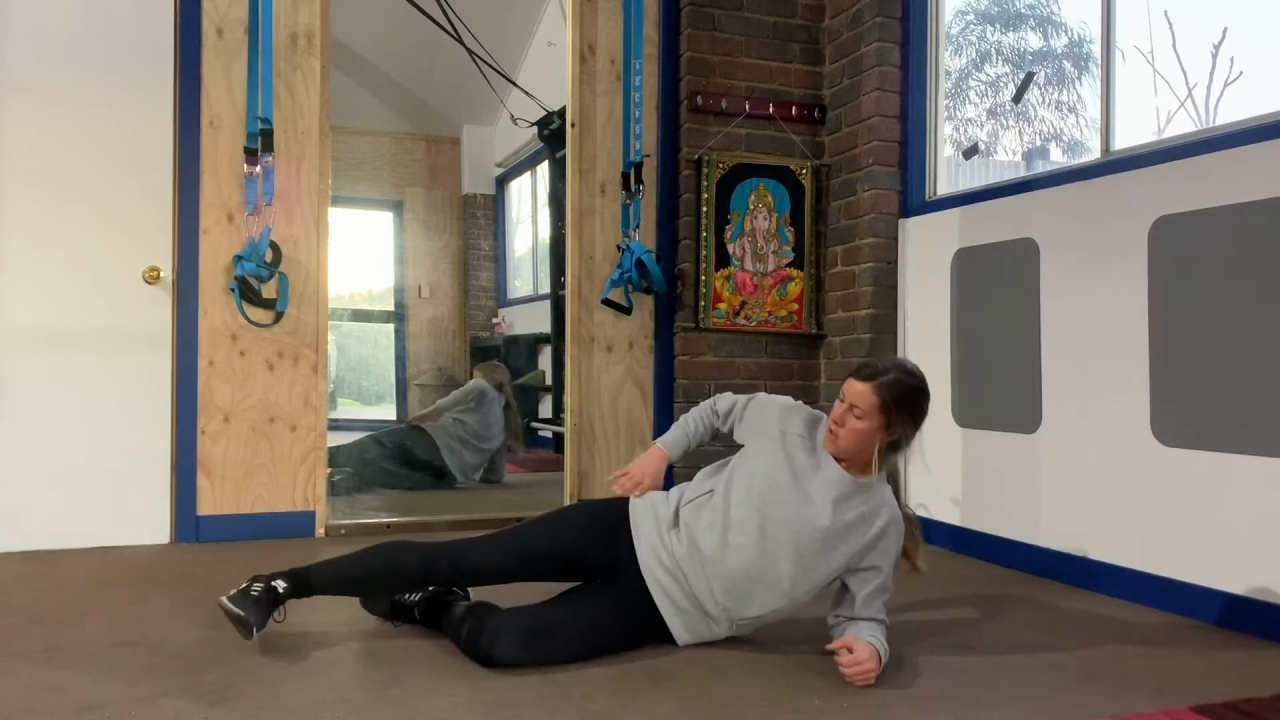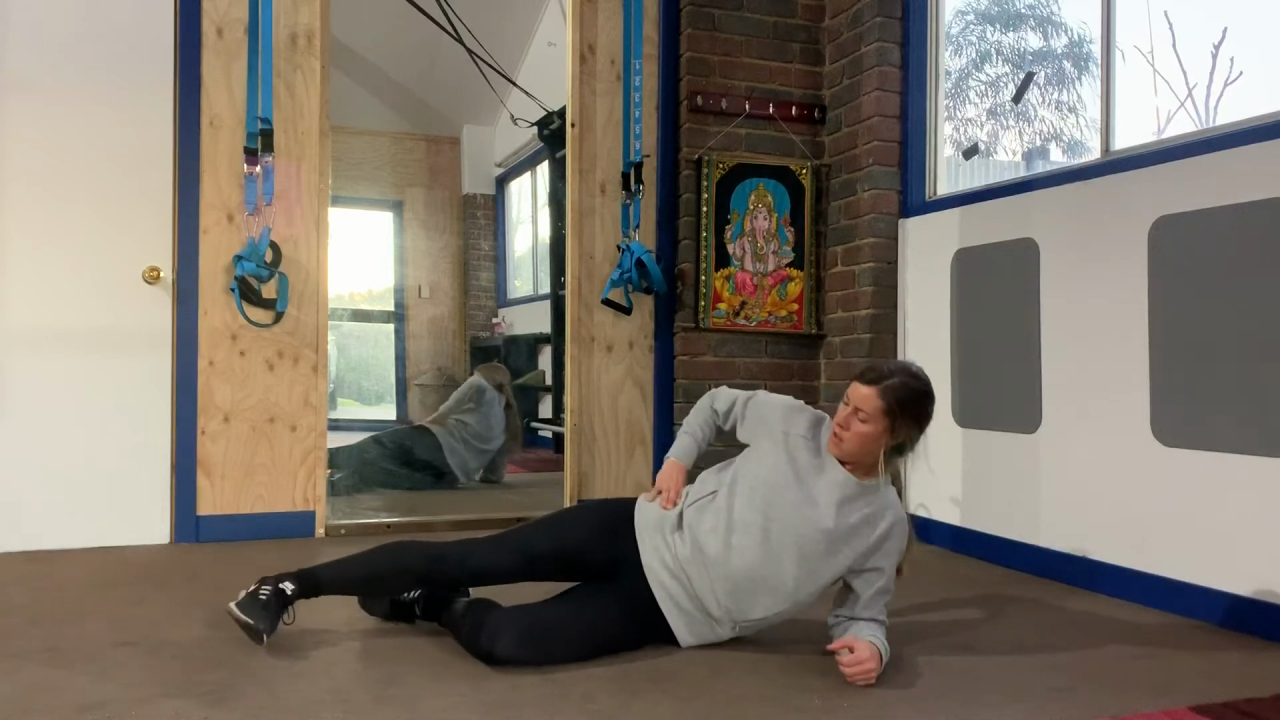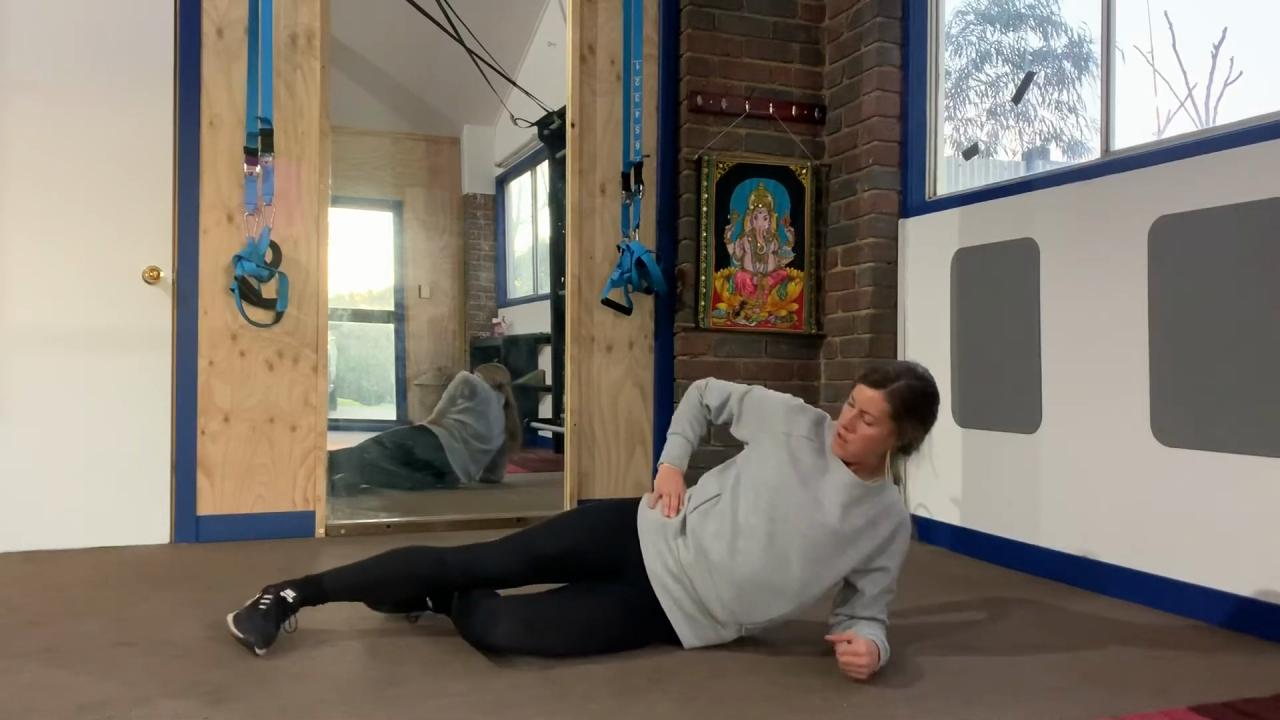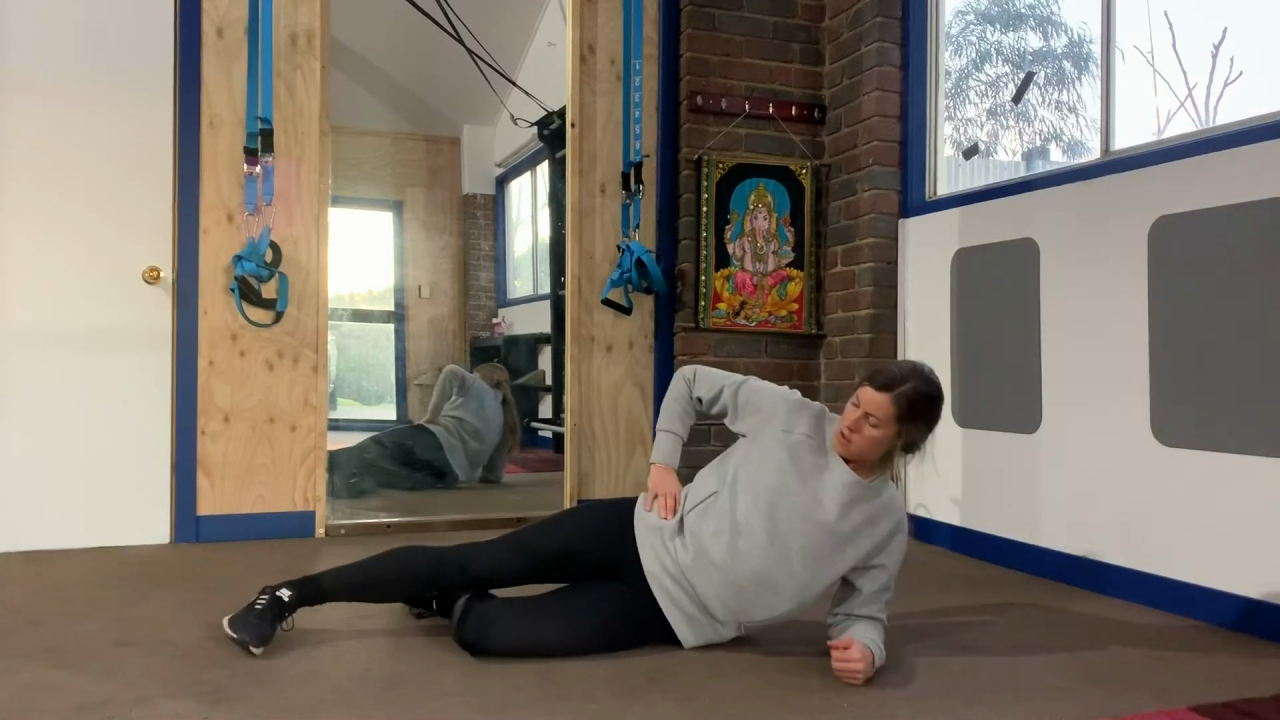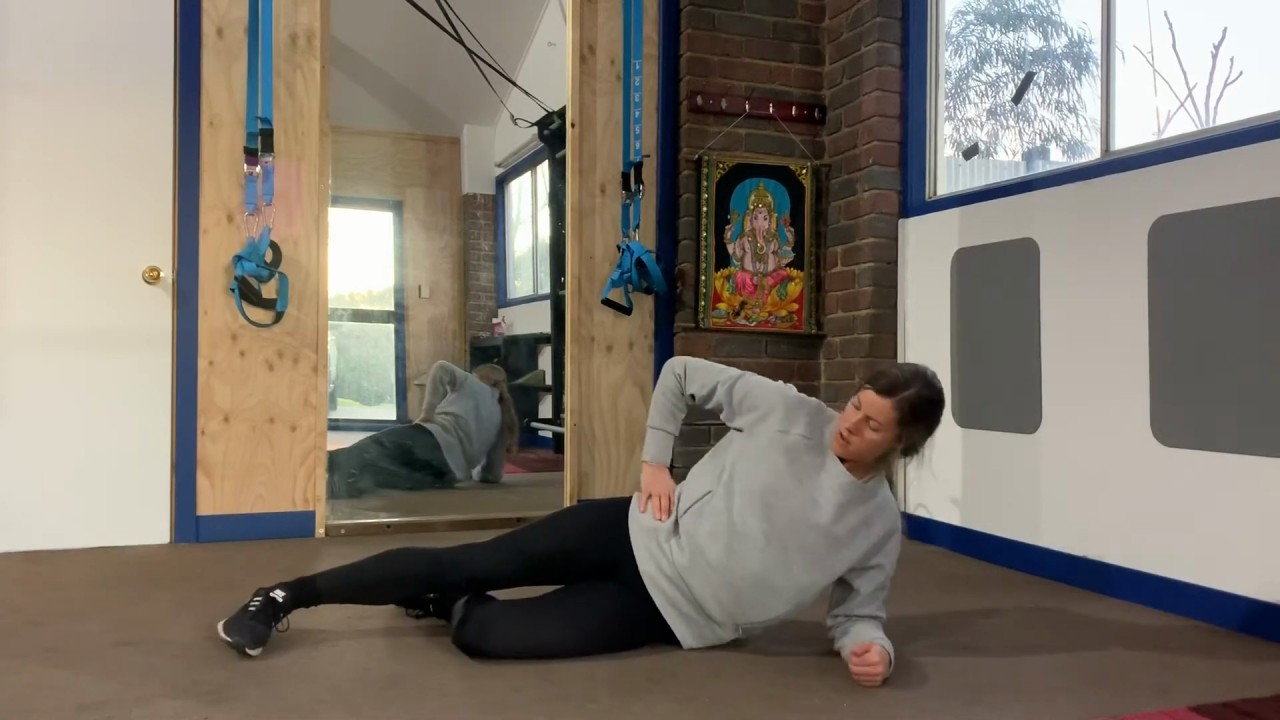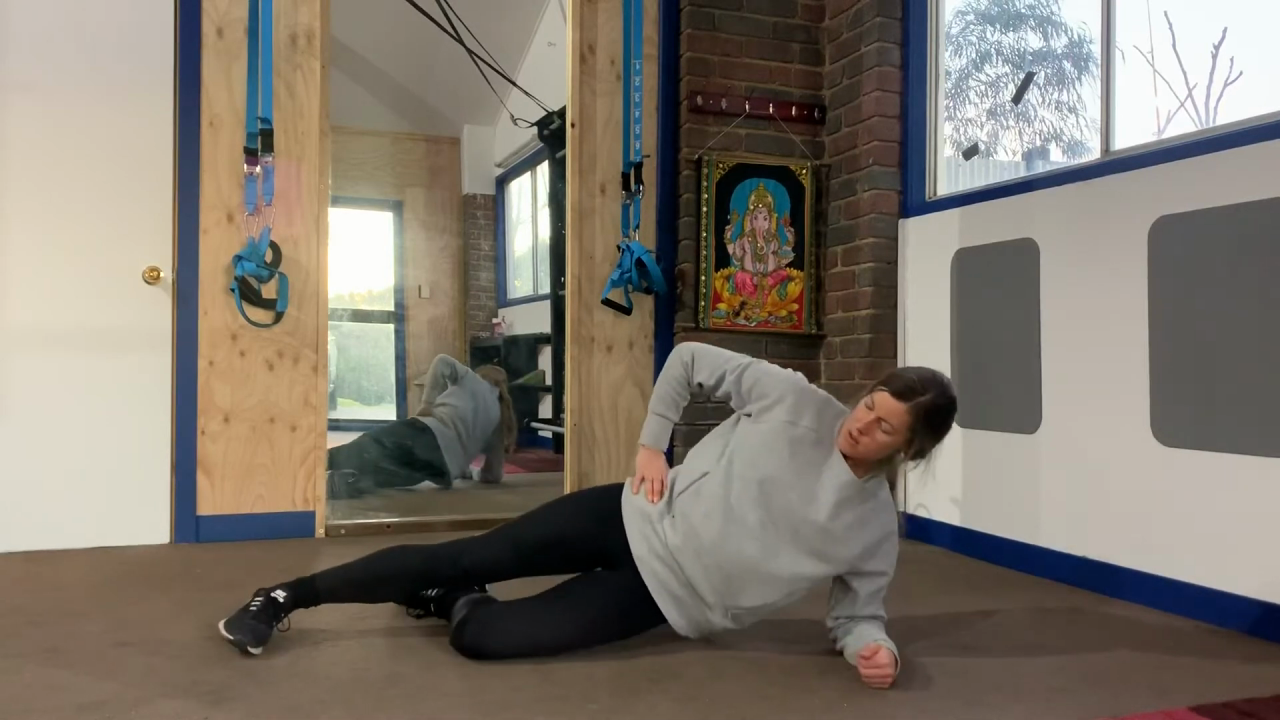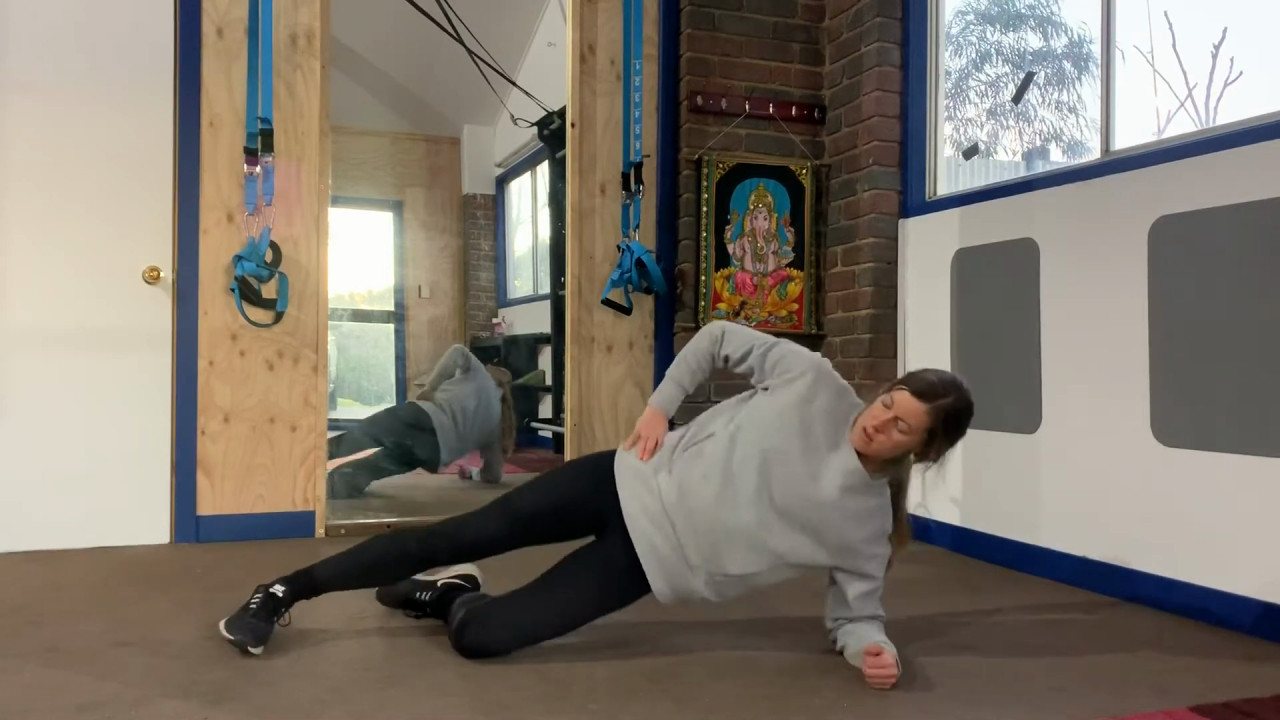
dt=0.2s
person 1, frame 1
left shoulder: (877, 522)
right shoulder: (791, 422)
left elbow: (861, 611)
right elbow: (720, 409)
left wrist: (867, 647)
right wrist: (660, 450)
left hip: (668, 610)
right hip: (641, 532)
left knee: (505, 642)
right knee: (464, 557)
left ankle: (435, 608)
right ankle: (284, 583)
person 1, frame 2
left shoulder: (881, 523)
right shoulder: (794, 423)
left elbow: (862, 612)
right elbow: (718, 403)
left wrist: (869, 646)
right wrist: (677, 460)
left hip: (670, 611)
right hip: (643, 534)
left knee: (505, 640)
right knee: (469, 558)
left ankle: (434, 605)
right ankle: (290, 586)
person 1, frame 3
left shoulder: (886, 524)
right shoulder: (796, 422)
left elbow: (862, 611)
right elbow: (705, 394)
left wrist: (868, 645)
right wrist: (671, 465)
left hip: (673, 613)
right hip: (647, 536)
left knee: (503, 625)
right knee: (475, 562)
left ankle: (440, 600)
right ankle: (293, 594)
person 1, frame 4
left shoulder: (884, 523)
right shoulder: (794, 416)
left elbow: (860, 611)
right elbow: (691, 382)
left wrist: (864, 648)
right wrist: (663, 463)
left hip: (671, 612)
right hip: (645, 535)
left knee: (488, 630)
right knee: (472, 561)
left ankle: (450, 603)
right ankle: (291, 593)
person 1, frame 5
left shoulder: (877, 524)
right shoulder: (789, 410)
left elbow: (856, 611)
right elbow: (680, 373)
left wrist: (871, 647)
right wrist: (654, 461)
left hip: (668, 613)
right hip: (641, 536)
left knee: (484, 633)
right knee: (471, 563)
left ankle: (449, 606)
right ankle: (284, 595)
person 1, frame 6
left shoulder: (874, 525)
right shoulder: (797, 400)
left elbow: (857, 612)
right elbow: (688, 360)
left wrist: (875, 648)
right wrist: (651, 445)
left hip: (662, 595)
right hip: (635, 520)
left knee: (484, 636)
right knee: (466, 556)
left ankle: (452, 604)
right ankle: (286, 595)
person 1, frame 7
left shoulder: (868, 519)
right shoulder: (814, 381)
left elbow: (854, 609)
right elbow: (717, 338)
left wrist: (876, 649)
right wrist: (657, 407)
left hip: (653, 561)
right hip: (633, 486)
left knee: (483, 636)
right knee: (463, 535)
left ankle: (449, 598)
right ankle: (285, 591)
person 2, frame 1
left shoulder: (485, 391)
right shoulder: (504, 427)
left elbow: (478, 388)
right elbow: (495, 475)
left wrist: (436, 409)
right wrist: (474, 471)
left hip: (429, 439)
right hip: (445, 474)
left knee: (363, 451)
right ankle: (350, 479)
person 2, frame 2
left shoulder: (486, 395)
right shoulder: (504, 429)
left elbow: (477, 384)
right elbow: (495, 475)
left wrist: (441, 414)
right wrist: (473, 471)
left hip: (431, 441)
right hip: (446, 474)
left knee: (363, 452)
person 2, frame 3
left shoulder: (483, 393)
right shoulder: (505, 427)
left elbow: (465, 378)
right elbow: (494, 475)
left wrist: (437, 416)
right wrist: (472, 470)
left hip: (431, 440)
right hip: (446, 473)
left knee: (365, 454)
person 2, frame 4
left shoulder: (478, 388)
right shoulder: (503, 422)
left elbow: (453, 372)
right elbow: (493, 475)
left wrist: (432, 415)
right wrist: (471, 470)
left hip: (430, 439)
right hip: (447, 471)
left knee: (367, 453)
person 2, frame 5
left shoulder: (473, 385)
right shoulder: (501, 420)
left elbow: (441, 368)
right elbow: (493, 475)
left wrist: (427, 413)
right wrist: (470, 470)
left hip: (428, 438)
right hip: (445, 471)
left knee: (362, 453)
person 2, frame 6
left shoulder: (473, 381)
right shoulder: (499, 417)
left elbow: (442, 362)
right elbow: (493, 475)
left wrist: (427, 404)
right wrist: (468, 472)
left hip: (426, 431)
right hip: (441, 466)
left knee: (360, 451)
person 2, frame 7
left shoulder: (479, 375)
right shoulder: (498, 417)
left elbow: (458, 352)
right elbow: (493, 475)
left wrist: (429, 388)
left hip: (422, 417)
right hip: (434, 450)
left knee: (353, 440)
right ankle: (342, 479)
